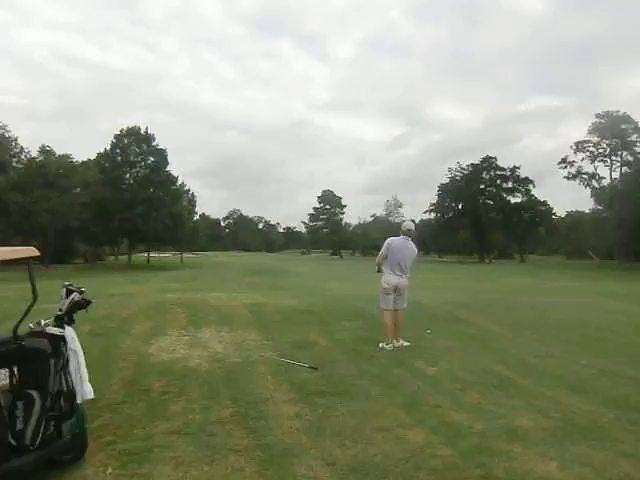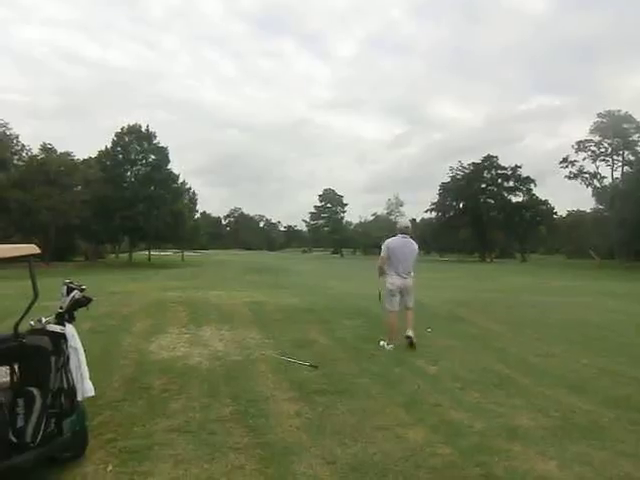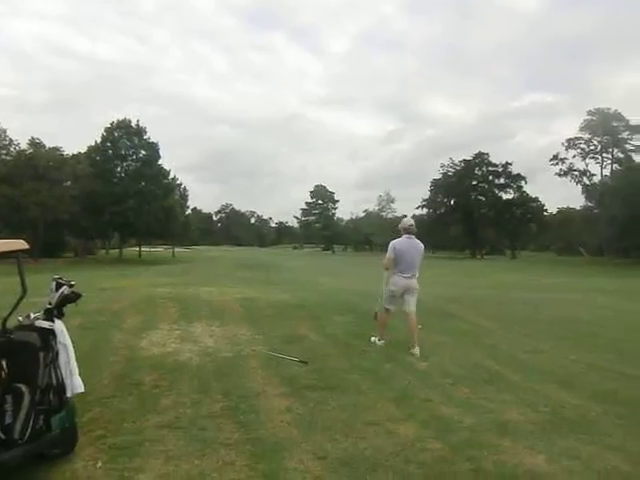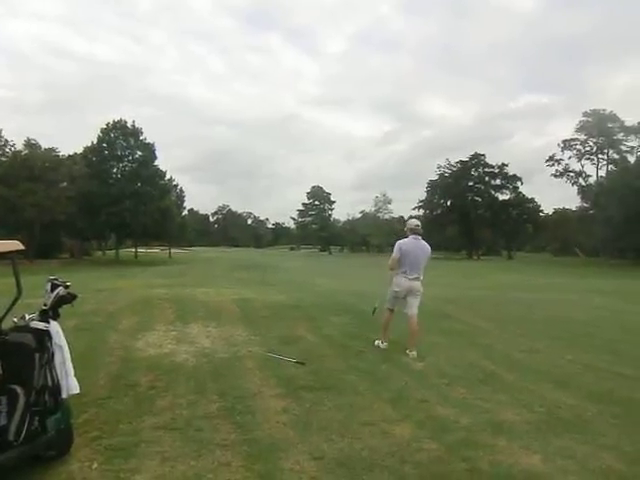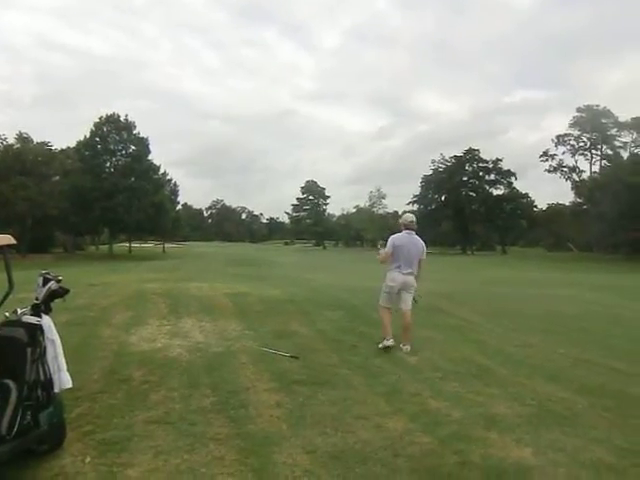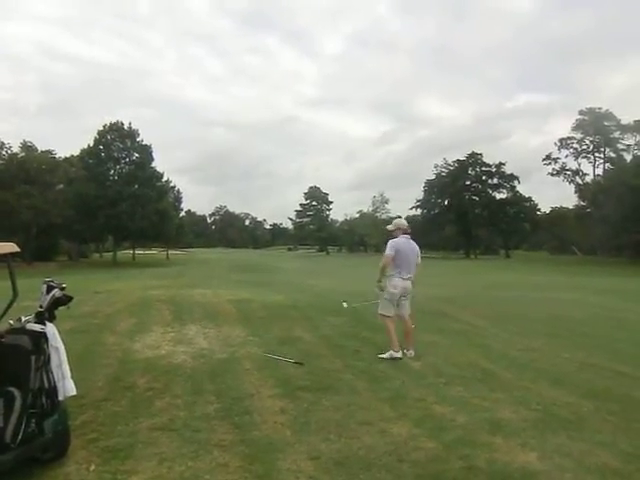
dt=0.4s
person 1, frame 1
left shoulder: (390, 241)
right shoulder: (414, 249)
left elbow: (379, 261)
left wrist: (379, 267)
left hip: (388, 278)
right hip: (403, 281)
left knee: (387, 310)
right knee: (398, 311)
left ankle: (388, 342)
right ankle: (397, 340)
person 1, frame 2
left shoulder: (389, 242)
right shoulder: (414, 246)
left elbow: (381, 264)
left wrist: (380, 272)
left hip: (393, 280)
right hip: (408, 280)
left knee: (392, 312)
right knee: (409, 308)
left ankle: (390, 343)
right ankle: (409, 331)
person 1, frame 3
left shoulder: (395, 243)
right shoulder: (420, 245)
left elbow: (386, 266)
left wrist: (387, 261)
left hip: (396, 280)
right hip: (412, 282)
left knee: (386, 310)
right knee: (411, 313)
left ankle: (380, 338)
right ankle: (415, 347)
person 1, frame 4
left shoulder: (401, 244)
right shoulder: (427, 247)
left elbow: (391, 266)
left hip: (400, 281)
right hip: (416, 284)
left knee: (389, 310)
right knee: (413, 316)
left ankle: (383, 341)
right ankle: (412, 349)
person 1, frame 5
left shoulder: (394, 238)
right shoulder: (421, 243)
left elbow: (383, 260)
right elbow: (419, 267)
left wrist: (381, 253)
right wrist: (415, 283)
left hip: (394, 276)
right hip: (409, 279)
left knee: (384, 307)
right knee: (406, 311)
left ankle: (388, 339)
right ankle: (406, 344)
person 1, frame 6
left shoulder: (394, 242)
right shoulder: (415, 246)
left elbow: (384, 263)
right elbow: (415, 269)
left wrist: (379, 280)
right wrist: (409, 282)
left hip: (393, 282)
right hip: (407, 283)
left knee: (386, 316)
right knee: (405, 317)
left ankle: (395, 350)
right ankle: (409, 349)
